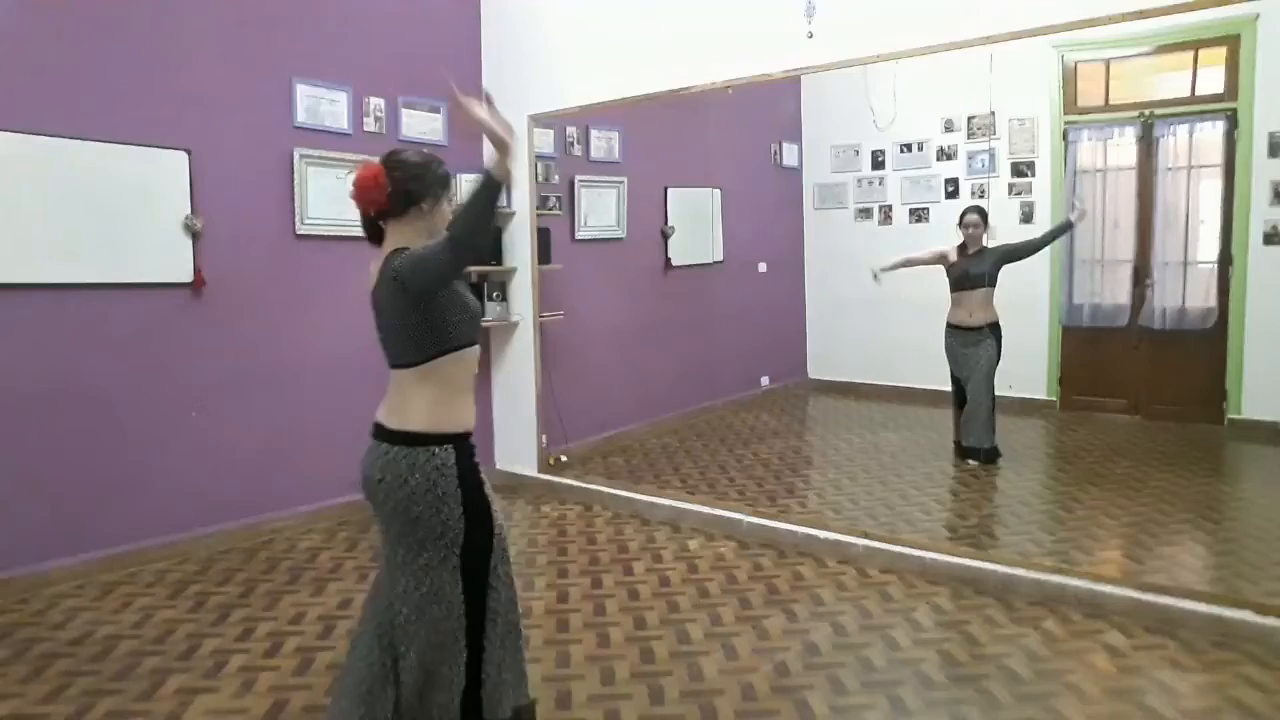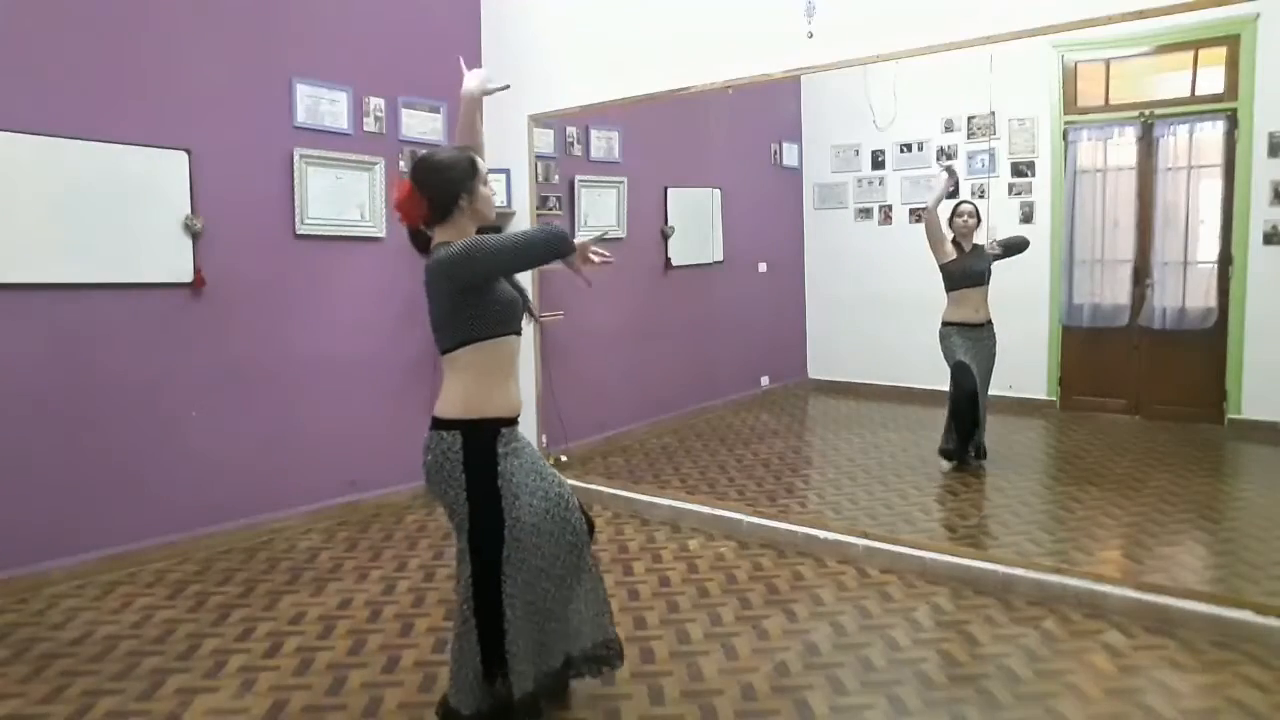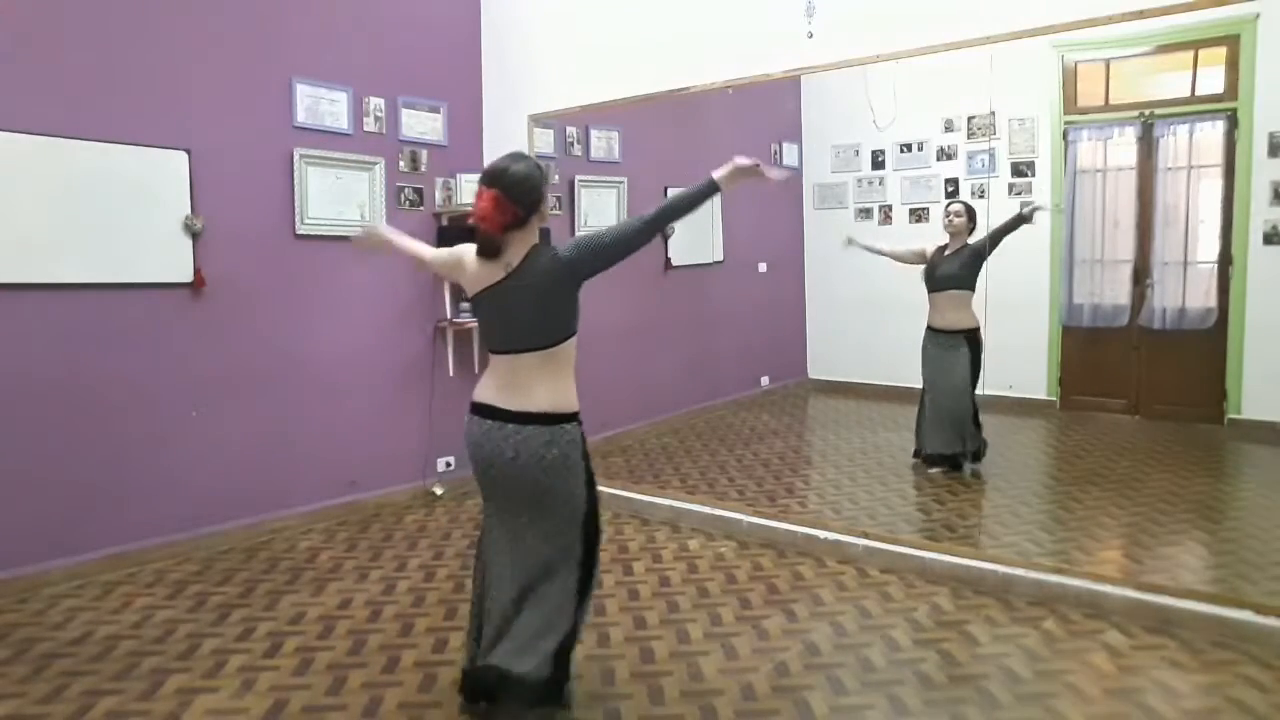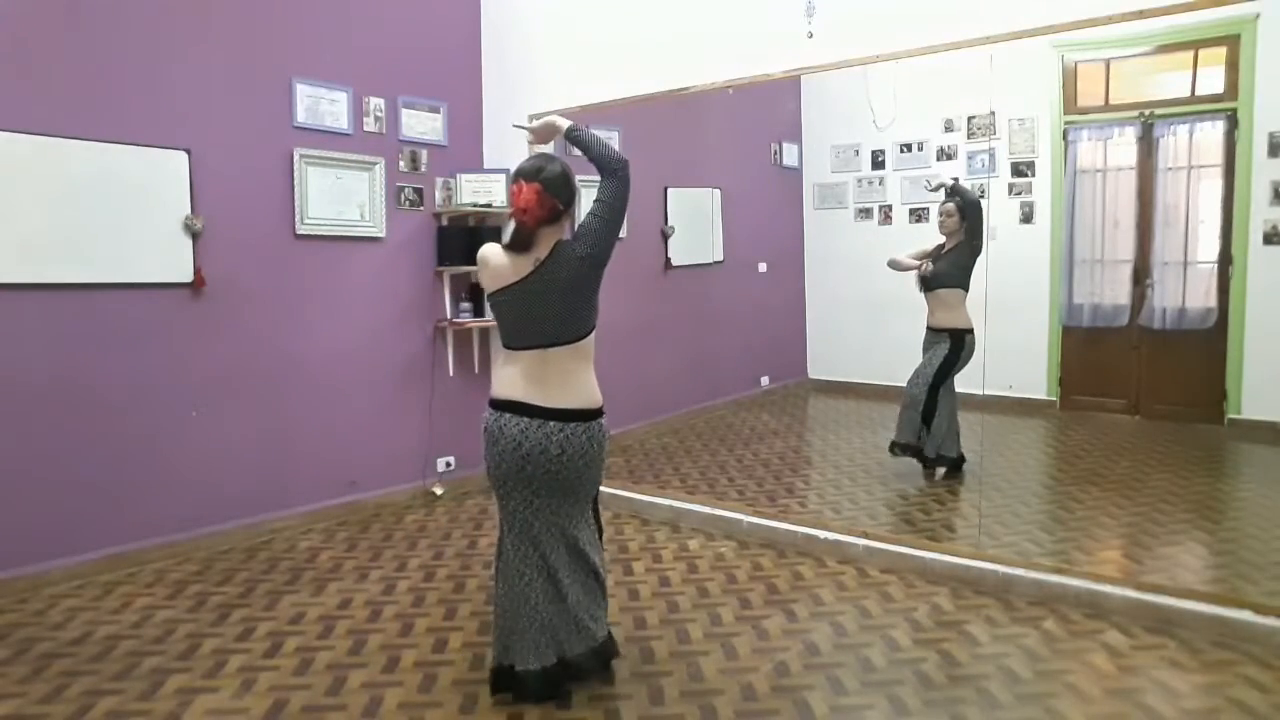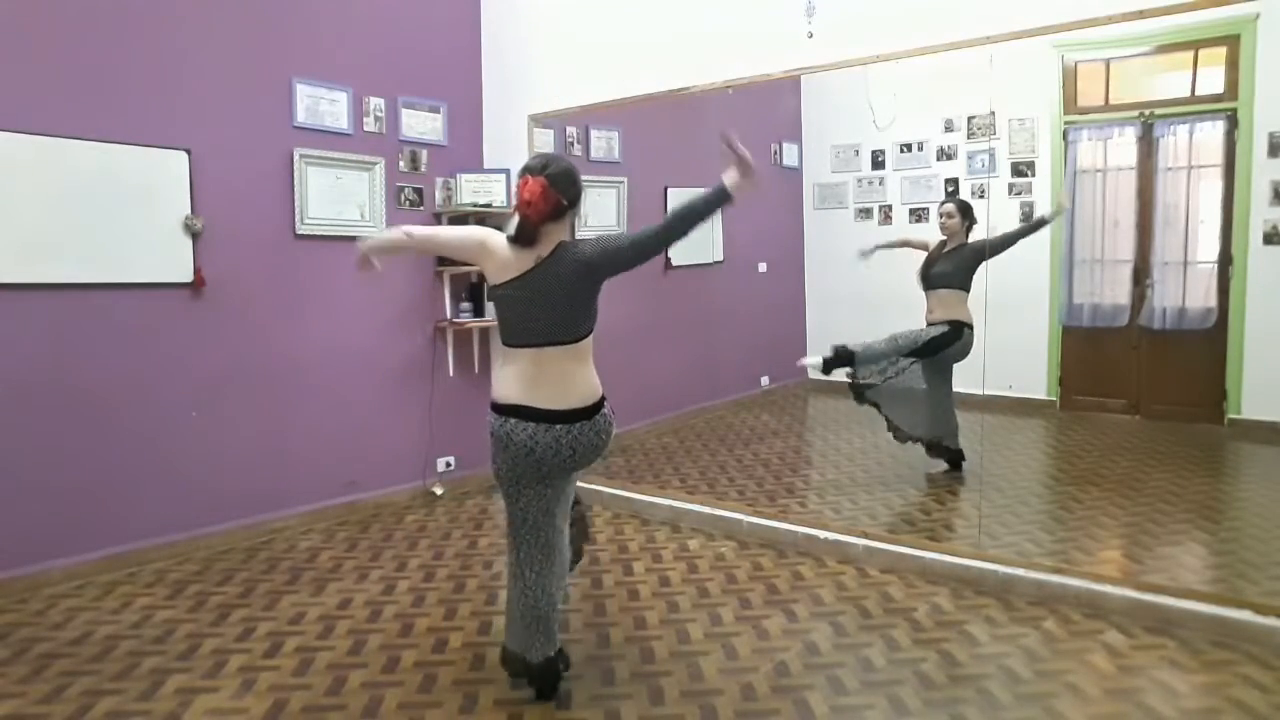
dt=1s
person 1, frame 1
left shoulder: (391, 265)
right shoulder: (415, 269)
right elbow: (470, 234)
right wrist: (499, 156)
left hip: (389, 450)
right hip: (436, 456)
left knee: (405, 585)
right knee: (470, 586)
person 1, frame 2
left shoulder: (459, 254)
right shoulder: (456, 263)
left elbow: (456, 170)
right elbow: (550, 240)
left wrist: (469, 109)
right wrist: (571, 248)
left hip: (497, 436)
right hip: (469, 443)
left knee: (559, 526)
right knee: (491, 569)
person 1, frame 3
left shoulder: (469, 265)
right shoulder: (560, 265)
left elbow: (431, 256)
right elbow: (645, 227)
left wrist: (386, 235)
right wrist: (719, 179)
left hip: (487, 426)
right hip: (549, 434)
left knee: (507, 545)
right knee: (566, 550)
right ankle: (526, 673)
person 1, frame 4
left shoulder: (491, 261)
right shoulder: (584, 259)
right elbow: (618, 172)
right wrist: (567, 129)
left hip: (507, 428)
right hip: (575, 431)
left knee: (524, 542)
right knee: (570, 535)
left ankle: (531, 667)
right ankle: (574, 654)
person 1, frame 5
left shoulder: (490, 251)
right shoulder: (584, 262)
left elbow: (410, 235)
right elbow: (662, 233)
left wrist: (369, 247)
right wrist: (726, 186)
left hip: (516, 430)
right hip: (585, 430)
left knee: (530, 545)
left ankle: (538, 664)
person 2, frame 1
left shoulder: (996, 254)
right shoulder: (950, 255)
left elbow: (1035, 245)
right elbow: (915, 259)
left wrist: (1069, 223)
right wrist: (885, 267)
left hip: (987, 333)
right hip: (956, 333)
left knee: (981, 387)
right knee: (962, 388)
left ankle: (977, 447)
right ankle: (965, 441)
person 2, frame 2
left shoulder: (985, 252)
right shoulder: (944, 249)
left elbow: (1023, 242)
right elbow: (929, 211)
left wrist: (998, 247)
right wrist: (947, 185)
left hip: (984, 332)
right hip: (954, 331)
left knee: (977, 390)
right knee: (965, 386)
left ankle: (970, 449)
right ankle: (962, 448)
person 2, frame 3
left shoulder: (974, 253)
right shoulder: (933, 254)
left elbow: (999, 233)
right elbow: (894, 252)
left wrist: (1027, 213)
right wrist: (861, 244)
left hip: (964, 337)
right hip: (933, 337)
left knee: (960, 398)
right knee: (933, 397)
left ankle: (971, 449)
right ankle: (941, 456)
person 2, frame 4
left shoulder: (969, 249)
right shoulder: (933, 252)
left elbow: (975, 204)
right elbow: (893, 261)
left wrist: (949, 184)
right wrist: (916, 265)
left hip: (957, 337)
right hip: (933, 336)
left knee: (920, 389)
right knee: (939, 394)
left ankle: (934, 454)
right ankle: (948, 457)
person 2, frame 5
left shoulder: (972, 252)
right shoulder: (936, 249)
left elbow: (1010, 238)
right elbow: (906, 242)
left wrist: (1048, 218)
right wrist: (876, 247)
left hip: (955, 332)
right hip: (936, 332)
left knee: (899, 345)
right knee: (937, 396)
left ankle: (834, 361)
right ankle: (953, 460)
